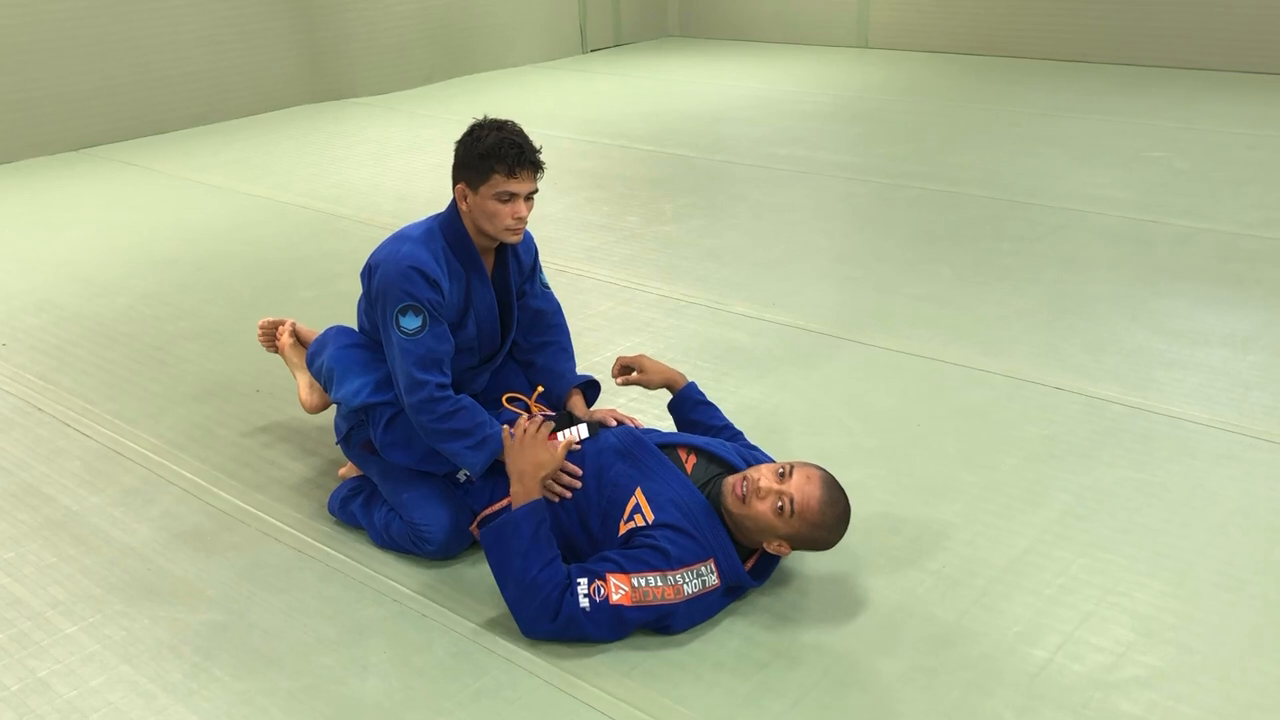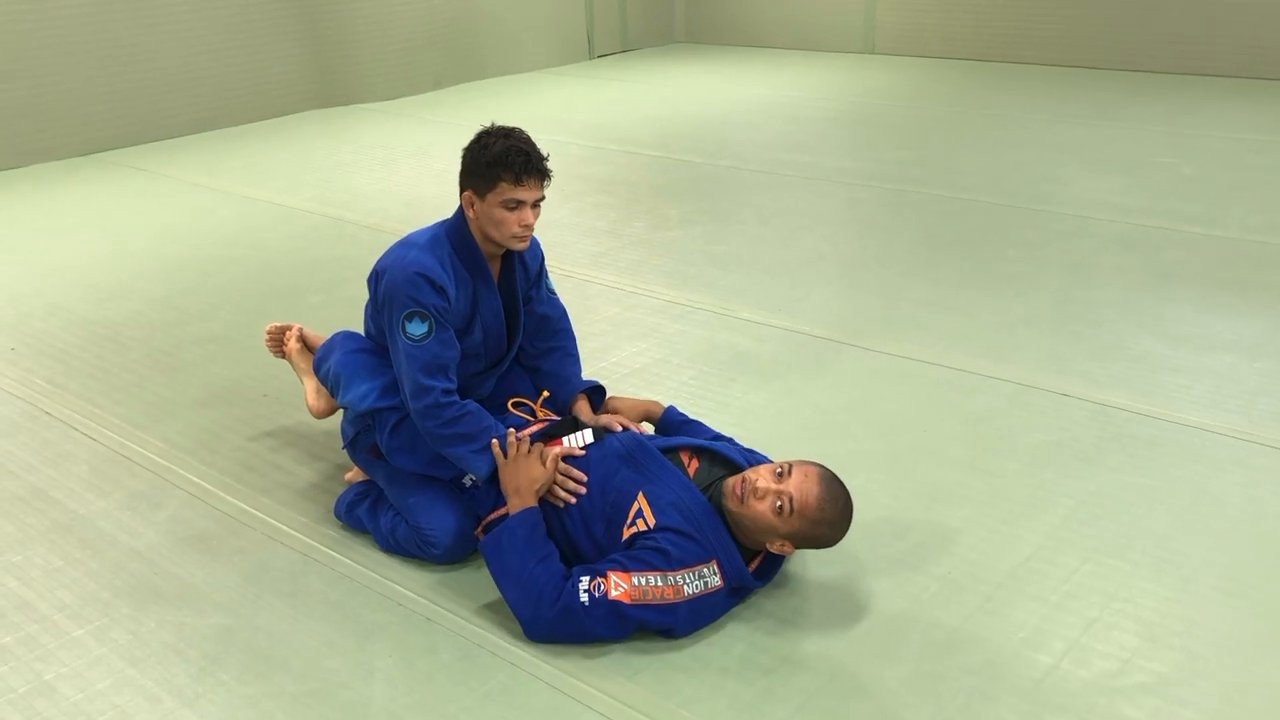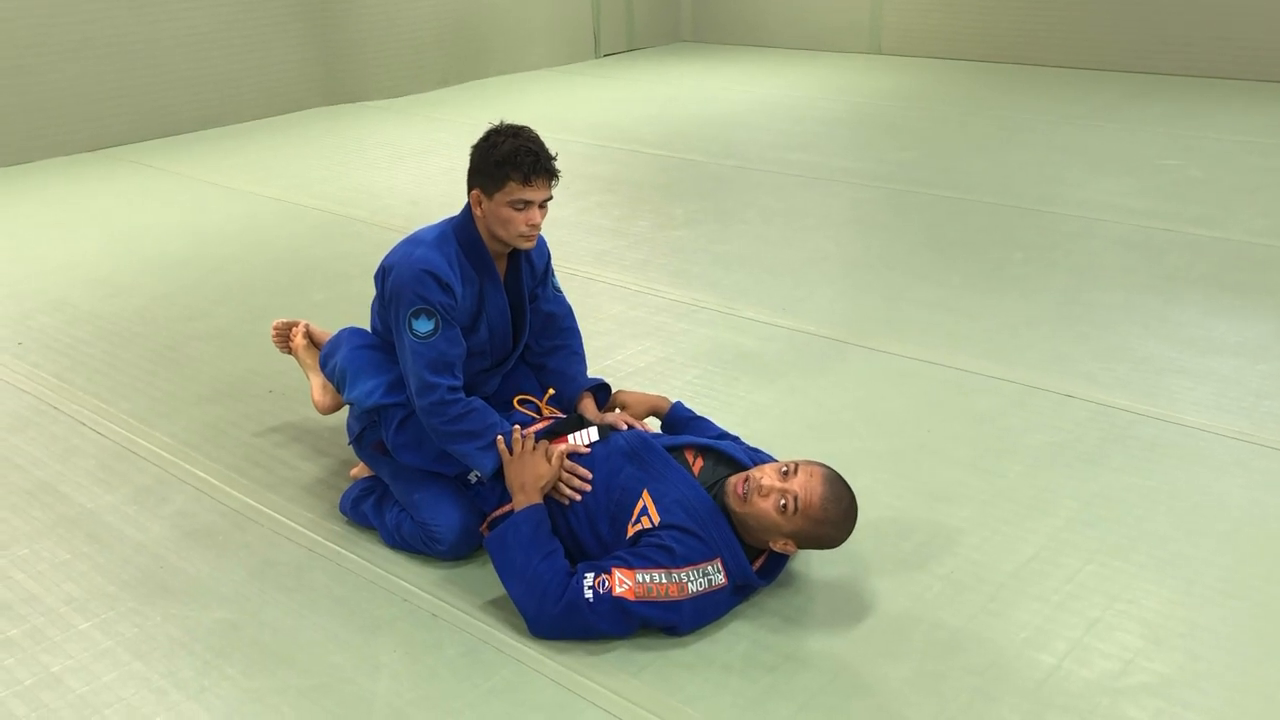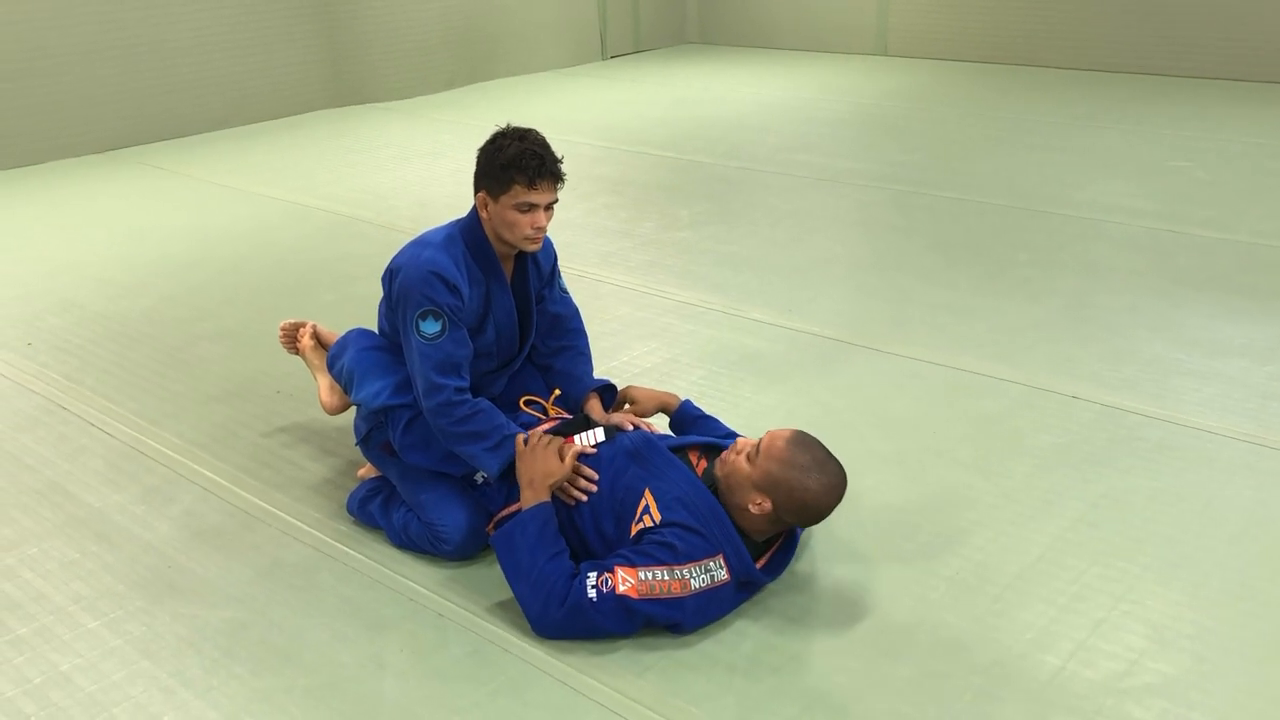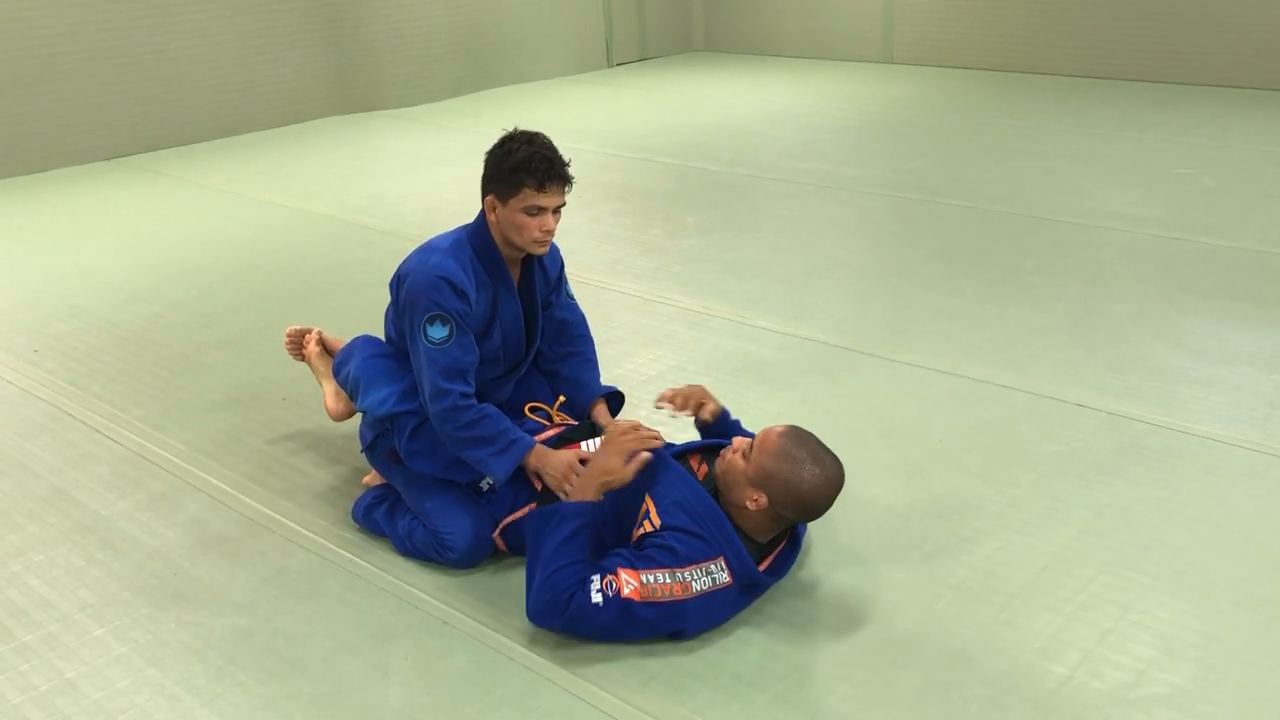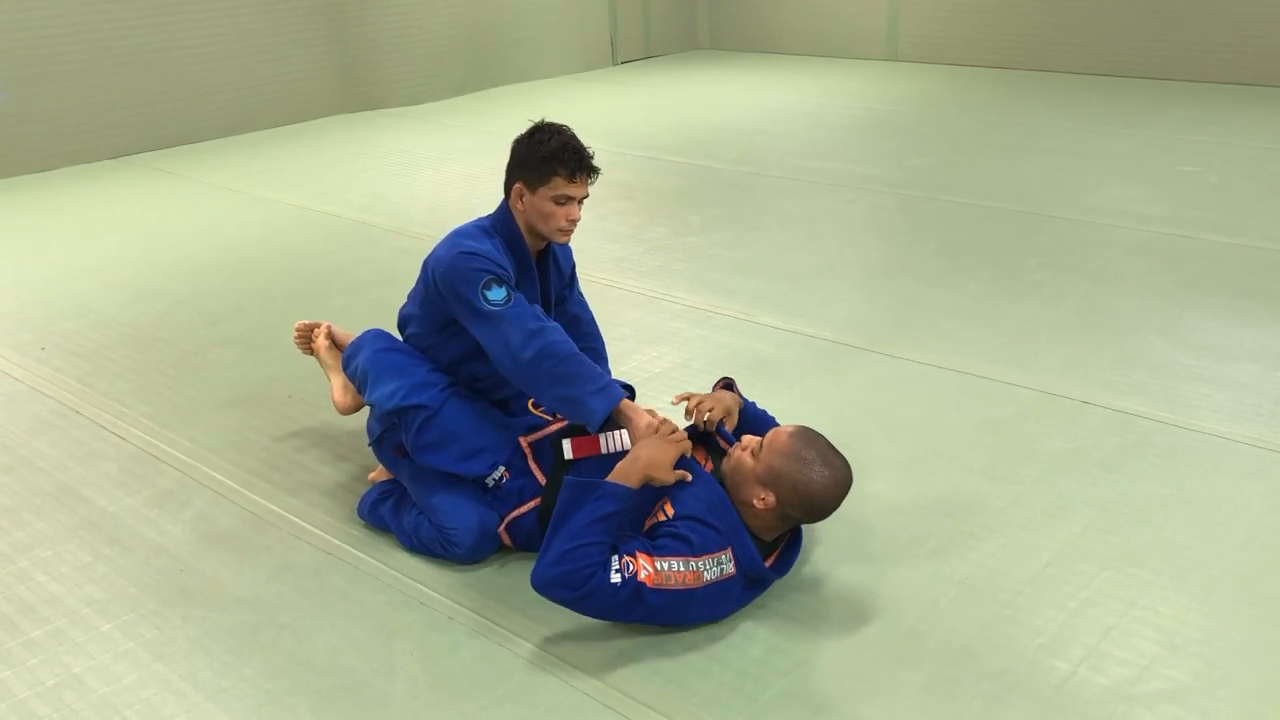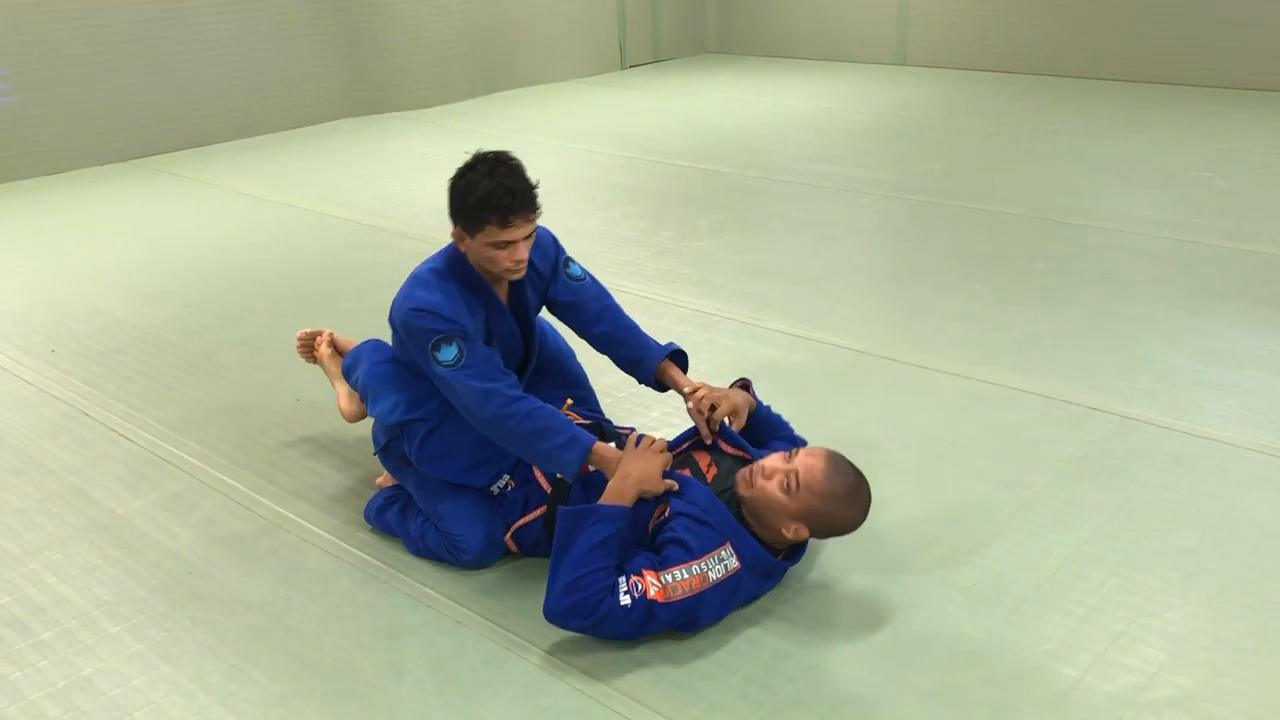
dt=0.7s
person 1, frame 1
left shoulder: (683, 559)
right shoulder: (750, 464)
left elbow: (548, 610)
left wrist: (527, 487)
right wrist: (674, 381)
left hip: (488, 480)
right hip: (542, 428)
left ankle: (330, 360)
right ankle: (327, 358)
person 1, frame 2
left shoulder: (688, 564)
right shoulder: (753, 467)
left elbow: (549, 611)
left wrist: (522, 500)
right wrist: (651, 410)
left hip: (494, 486)
person 1, frame 3
left shoulder: (690, 560)
right shoulder: (752, 463)
left elbow: (553, 606)
left wrist: (524, 498)
right wrist: (660, 405)
right ankle: (338, 363)
person 1, frame 4
left shoulder: (689, 555)
right shoulder: (776, 511)
left elbow: (557, 608)
left wrist: (535, 495)
right wrist: (671, 403)
left ankle: (351, 366)
right ankle: (349, 366)
person 1, frame 5
left shoulder: (689, 562)
right shoulder: (782, 520)
left elbow: (556, 604)
right elbow: (735, 447)
left wrist: (585, 487)
right wrist: (714, 417)
person 1, frame 6
left shoulder: (703, 556)
right shoulder: (775, 519)
left elbow: (566, 577)
right elbow: (767, 438)
left wrist: (632, 472)
right wrist: (732, 402)
left hip: (521, 486)
left knee: (413, 401)
left ankle: (358, 359)
person 1, frame 7
left shoulder: (711, 560)
left elbow: (578, 605)
right elbow: (778, 437)
left wrist: (622, 489)
right wrist: (743, 400)
left hip: (528, 492)
left ankle: (360, 368)
right ankle: (361, 370)
person 2, frame 1
left shoulder: (516, 246)
right shoulder: (408, 267)
left elbow: (542, 336)
right elbow: (427, 397)
left wrist: (578, 411)
left hip: (474, 384)
right hip: (398, 412)
right knee: (442, 530)
right ankle: (376, 471)
person 2, frame 2
left shoulder: (523, 253)
right shoulder: (416, 274)
left elbow: (549, 344)
right elbow: (433, 403)
left wrist: (584, 416)
left hip: (480, 391)
right hip: (404, 417)
right knee: (449, 536)
person 2, frame 3
left shoulder: (530, 251)
right shoulder: (422, 270)
left elbow: (554, 340)
right elbow: (439, 399)
left wrist: (589, 413)
left hip: (488, 387)
right hip: (410, 412)
right knee: (453, 531)
person 2, frame 4
left shoulder: (536, 252)
right shoulder: (429, 272)
left elbow: (561, 341)
right elbow: (445, 400)
left wrist: (595, 413)
left hip: (492, 388)
right hip: (417, 413)
right knee: (459, 532)
person 2, frame 5
left shoulder: (543, 258)
right shoulder: (439, 277)
left elbow: (566, 345)
right elbow: (451, 405)
left wrist: (600, 418)
right wrist: (538, 459)
left hip: (499, 395)
right hip: (421, 420)
right knee: (463, 540)
right ankle: (392, 481)
person 2, frame 6
left shoulder: (555, 252)
right shoulder: (468, 260)
left elbow: (578, 337)
right elbow: (533, 351)
left wrist: (618, 406)
right wrist: (625, 413)
left hip: (501, 398)
person 2, frame 7
left shoulder: (536, 250)
right shoulder: (425, 308)
left elbow: (598, 316)
right elbow: (498, 408)
left wrist: (679, 380)
right wrist: (605, 459)
right hip: (436, 425)
right knee: (476, 545)
right ankle: (412, 482)
